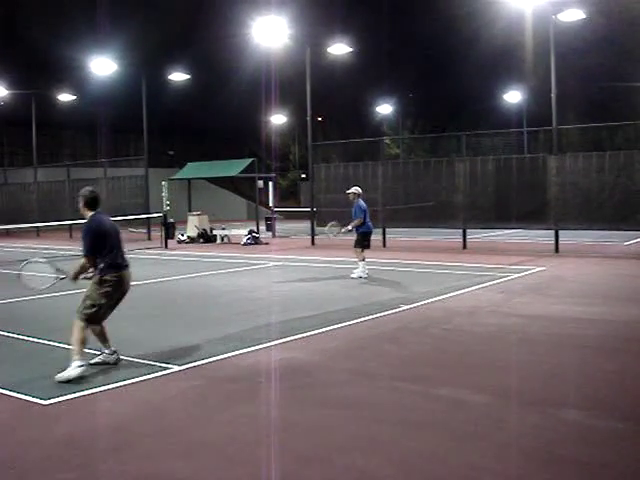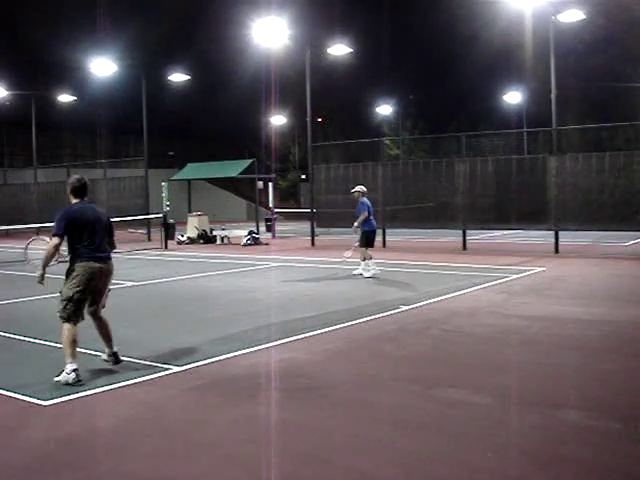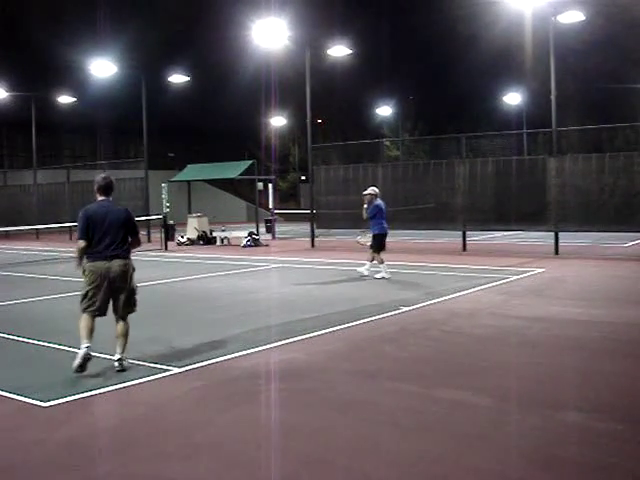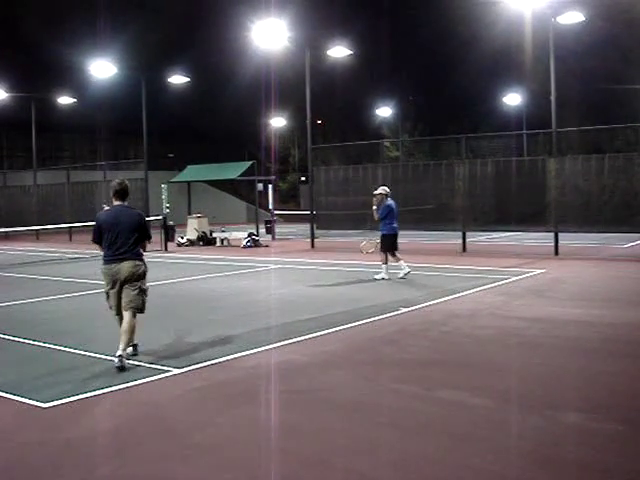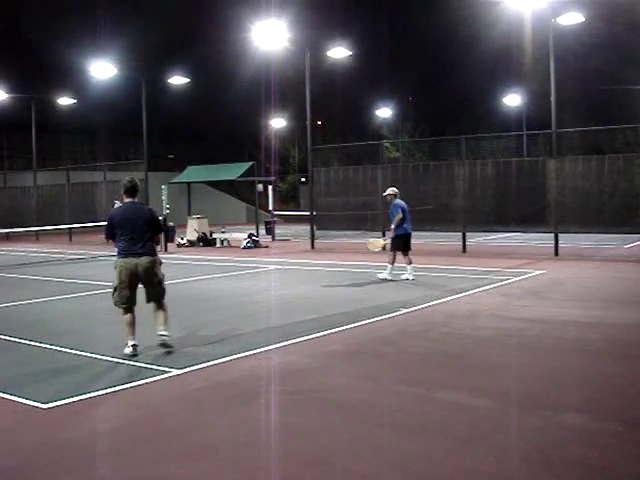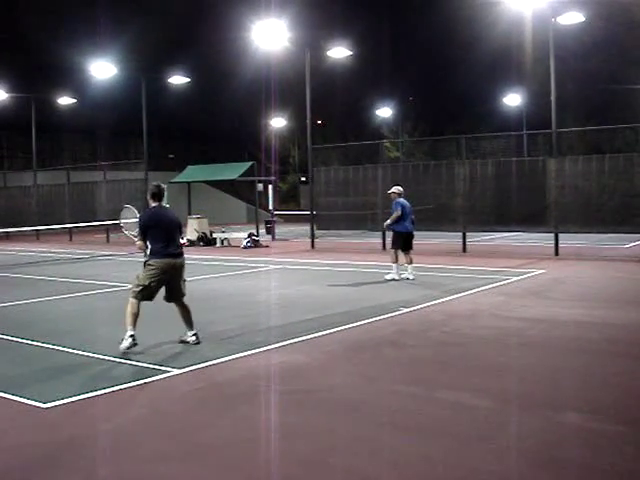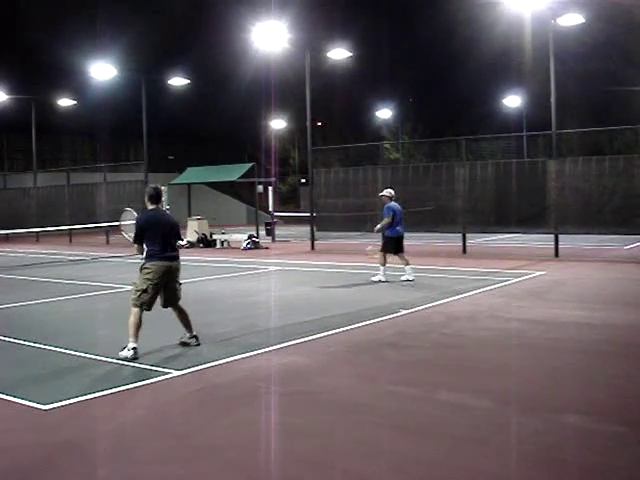
dt=0.4s
person 1, frame 1
left shoulder: (90, 226)
right shoulder: (107, 221)
left elbow: (88, 260)
left wrist: (75, 274)
right wrist: (96, 269)
left hip: (110, 277)
right hip: (122, 275)
left knee: (81, 320)
right knee: (93, 318)
left ankle: (77, 365)
right ankle: (110, 353)
person 1, frame 2
left shoulder: (67, 213)
right shoulder: (101, 213)
left elbow: (55, 244)
right elbow: (112, 244)
left wrist: (43, 268)
left hip: (82, 267)
right hip: (105, 266)
left knee: (68, 319)
right knee: (96, 313)
left ankle: (71, 369)
right ankle: (111, 352)
person 1, frame 3
left shoulder: (88, 212)
right shoulder: (124, 212)
left elbow: (82, 245)
right elbow: (136, 242)
left wrist: (80, 261)
left hip: (96, 266)
right hip: (121, 265)
left knee: (88, 312)
right knee: (121, 315)
left ankle: (85, 348)
right ankle: (119, 358)
person 1, frame 4
left shoulder: (102, 217)
right shoulder: (138, 216)
left elbow: (101, 246)
right elbow: (143, 246)
left hip: (111, 267)
right hip: (133, 265)
left knee: (119, 311)
right knee: (130, 312)
left ankle: (129, 345)
right ankle: (121, 353)
person 1, frame 5
left shoulder: (114, 214)
right shoulder: (149, 212)
left elbow: (113, 240)
right elbow: (157, 240)
left hip: (125, 261)
right hip: (148, 259)
left knee: (127, 307)
right knee: (158, 300)
left ankle: (132, 343)
right ankle: (162, 334)
person 1, frame 6
left shoulder: (146, 216)
right shoulder: (173, 215)
left elbow: (143, 246)
left wrist: (140, 242)
left hip: (157, 262)
right hip: (177, 260)
left knee: (134, 297)
right knee: (179, 299)
left ankle: (130, 336)
right ankle: (192, 334)
person 1, frame 7
left shoulder: (143, 218)
right shoulder: (170, 218)
left elbow: (139, 249)
left wrist: (141, 247)
left hip: (154, 265)
right hip: (173, 263)
left knee: (137, 306)
right knee: (174, 303)
left ankle: (132, 347)
right ankle: (192, 336)
